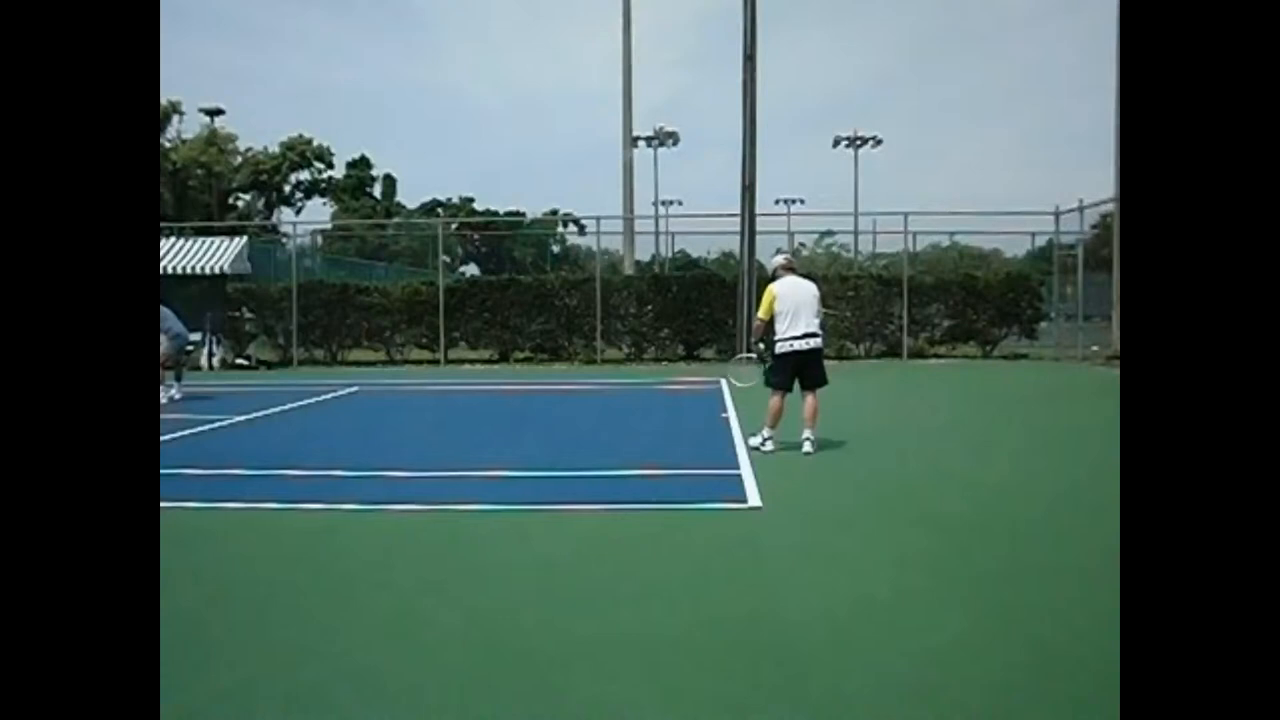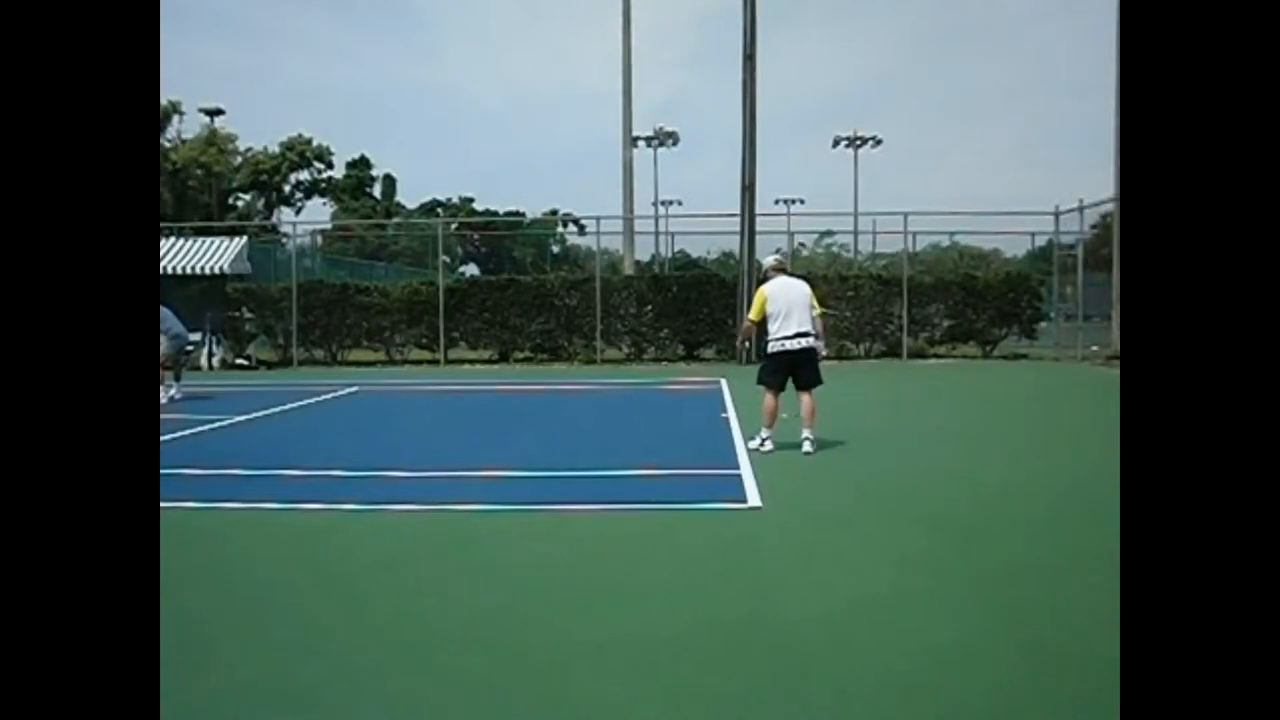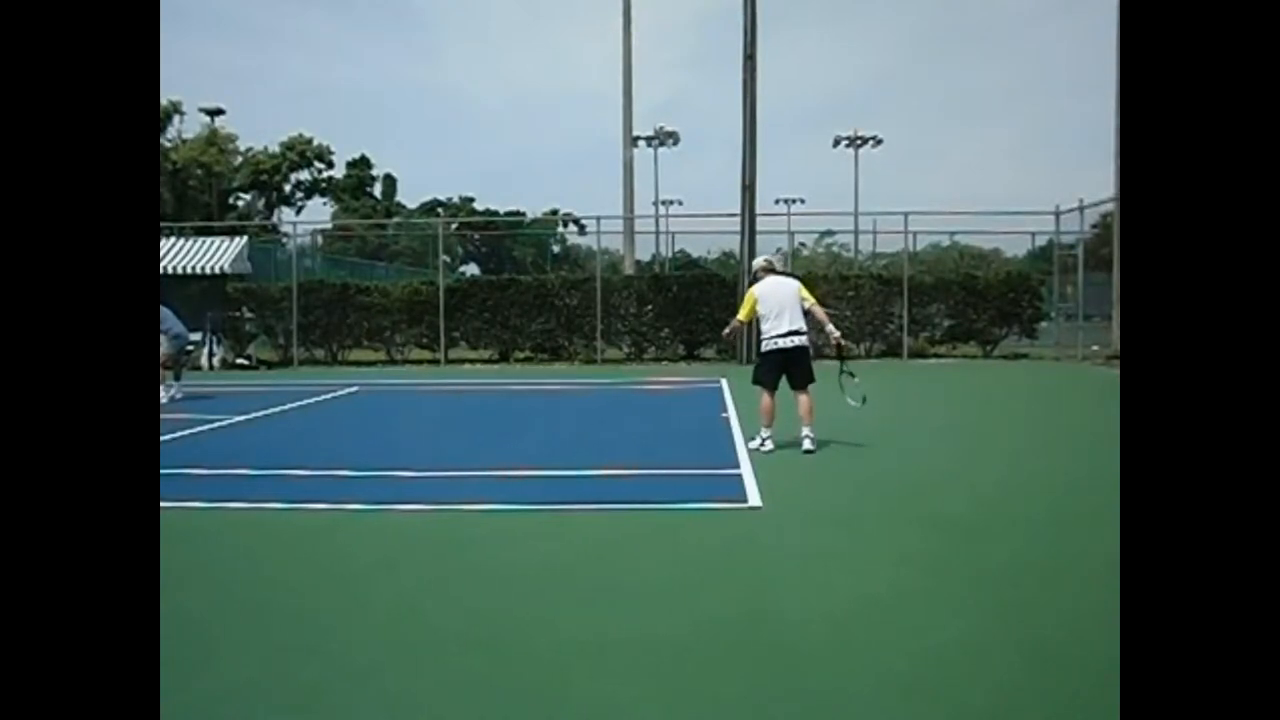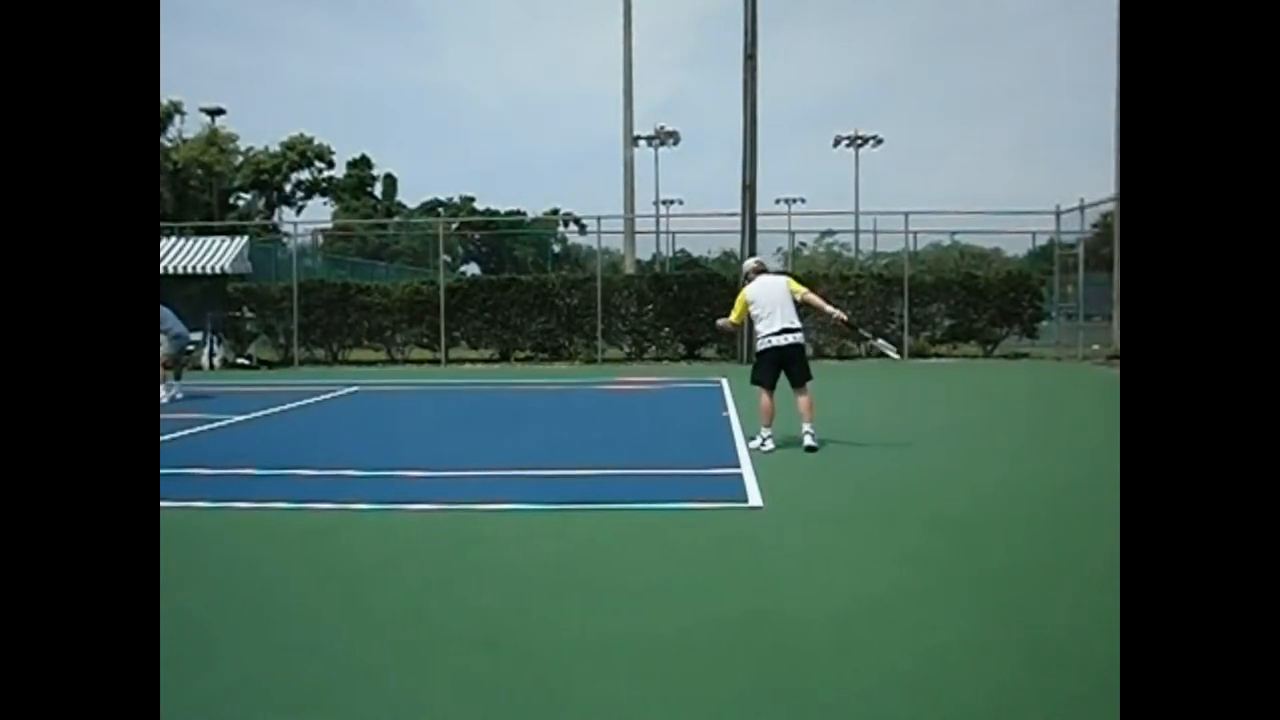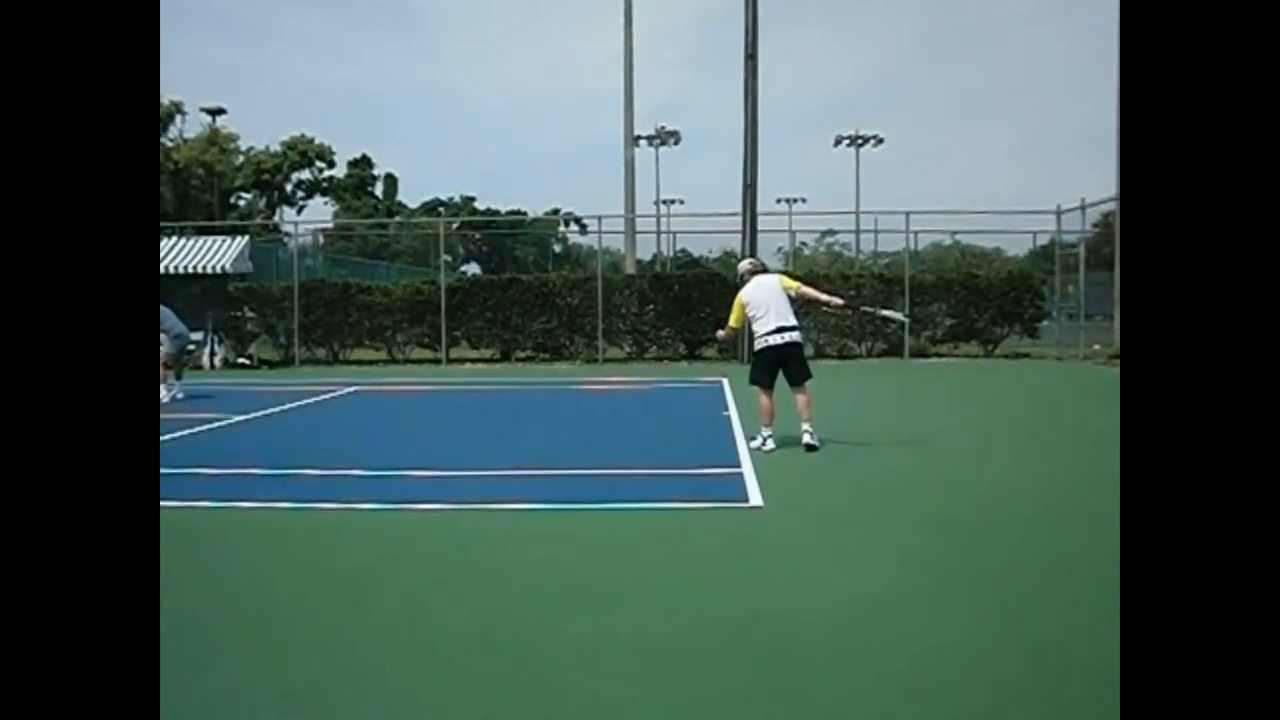
dt=1s
person 1, frame 1
left shoulder: (774, 288)
right shoulder: (812, 286)
left elbow: (760, 322)
right elbow: (818, 317)
left wrist: (756, 340)
left hip: (786, 346)
right hip: (812, 344)
left knee: (778, 393)
right knee: (809, 392)
left ankle: (766, 437)
right ankle: (808, 438)
person 1, frame 2
left shoulder: (765, 289)
right shoulder: (804, 286)
left elbow: (750, 323)
right elbow: (816, 317)
left wrist: (742, 339)
right wrist: (820, 343)
left hip: (779, 346)
right hip: (805, 345)
left knee: (771, 392)
right knee: (805, 392)
left ankle: (765, 438)
right ankle: (807, 437)
person 1, frame 3
left shoulder: (756, 290)
right shoulder: (794, 283)
left elbow: (740, 322)
right elbow: (813, 307)
left wrist: (728, 331)
right wrist: (830, 328)
left hip: (773, 345)
right hip: (798, 343)
left knee: (767, 391)
right knee: (802, 391)
left ankle: (765, 437)
right ankle: (807, 436)
person 1, frame 4
left shoulder: (747, 291)
right shoulder: (784, 280)
left elbow: (732, 324)
right elbow: (807, 295)
left wrist: (721, 323)
right wrist: (829, 309)
left hip: (768, 344)
right hip: (793, 340)
left knee: (766, 391)
right knee: (801, 388)
left ankle: (765, 436)
right ankle: (808, 433)
person 1, frame 5
left shoulder: (743, 294)
right shoulder: (777, 279)
left elbow: (733, 329)
right elbow: (801, 290)
left wrist: (722, 335)
right wrist: (825, 298)
left hip: (765, 343)
right hip: (791, 339)
left knee: (765, 391)
right knee: (799, 387)
left ankle: (766, 436)
right ankle: (808, 431)
